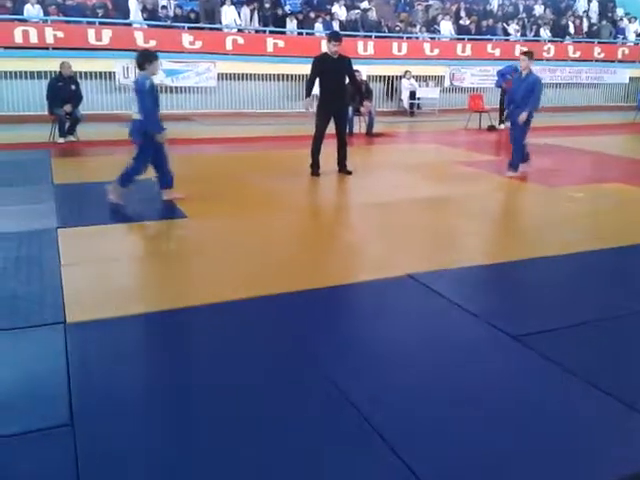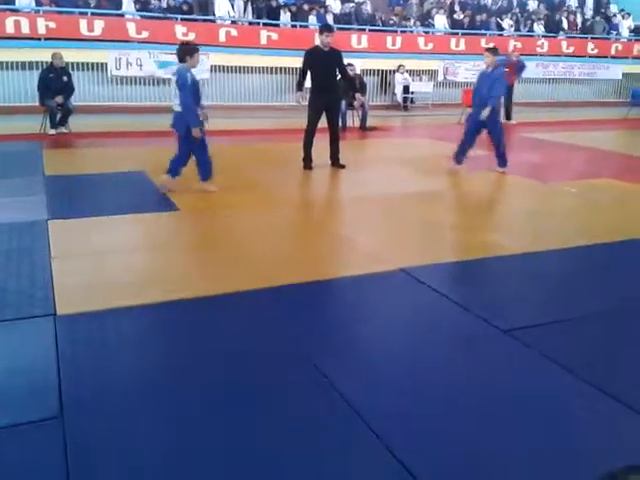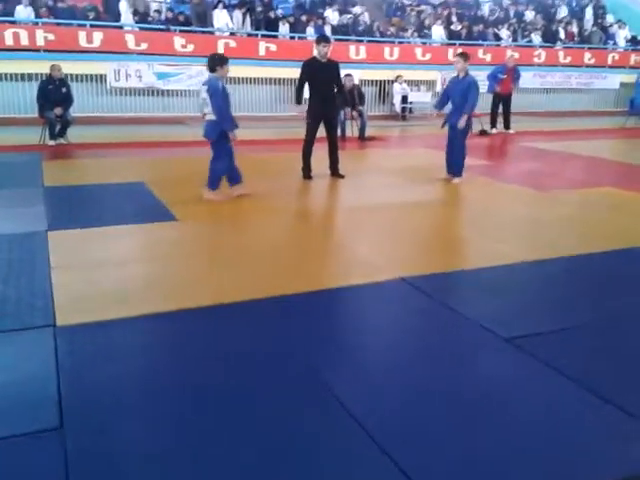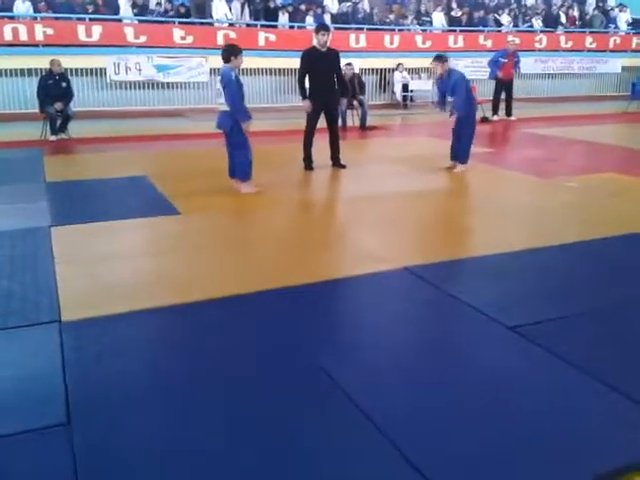
dt=0.4s
person 1, frame 1
left shoulder: (142, 81)
right shoulder: (145, 83)
right elbow: (148, 111)
right wrist: (158, 131)
left hip: (145, 127)
right hip: (145, 129)
left knee: (160, 160)
right knee: (141, 162)
left ankle: (167, 191)
right ankle: (116, 188)
person 1, frame 2
left shoulder: (180, 72)
right shoulder: (186, 75)
right elbow: (188, 102)
left wrist: (199, 109)
right wrist: (195, 125)
left hip: (183, 117)
right hip: (188, 120)
left knee: (185, 151)
right knee: (201, 151)
left ankle: (169, 177)
right ankle: (206, 182)
person 1, frame 3
left shoulder: (207, 84)
right shoulder: (216, 84)
right elbow: (222, 110)
right wrist: (230, 129)
left hip: (213, 126)
right hip: (218, 128)
left knee: (227, 157)
right knee: (221, 159)
left ankle: (236, 186)
right ankle: (210, 190)
person 1, frame 4
left shoulder: (224, 73)
right shoulder: (230, 75)
right elbow: (235, 101)
left wrist: (242, 118)
right wrist: (244, 119)
left hip: (228, 117)
right hip: (232, 118)
left knee: (235, 150)
right knee: (243, 150)
left ankle: (236, 179)
right ankle: (245, 183)
person 2, frame 1
left shoulder: (346, 60)
right shoulder: (319, 60)
left elbow: (353, 81)
right elbow: (311, 79)
right wrist: (307, 96)
left hip: (342, 104)
right hip: (324, 104)
left knee: (342, 136)
right knee: (319, 135)
left ankle: (342, 166)
right ankle: (315, 167)
person 2, frame 2
left shoulder: (336, 53)
right shoulder: (311, 53)
left elbow: (344, 74)
right elbow: (303, 72)
left wrist: (356, 91)
right wrist: (299, 90)
left hip: (334, 97)
right hip: (316, 97)
left knee: (334, 130)
right knee: (311, 129)
left ankle: (335, 159)
right ankle: (307, 160)
person 2, frame 3
left shoulder: (334, 65)
right shoulder: (308, 64)
left elbow: (339, 86)
right elbow: (301, 85)
right wrist: (299, 103)
left hip: (331, 108)
right hip: (315, 108)
left knee: (333, 140)
right knee: (309, 139)
left ankle: (334, 169)
right ankle: (306, 170)
person 2, frame 4
left shoulder: (334, 54)
right shoulder: (308, 54)
left elbow: (339, 76)
right elbow: (301, 77)
left wrist: (343, 95)
right wrist: (304, 98)
left hip: (332, 98)
right hip: (315, 98)
left knee: (334, 130)
right knee: (310, 130)
left ankle: (335, 159)
right ankle: (307, 161)
person 3, frame 1
left shoulder: (535, 79)
right shoulder: (516, 77)
left elbow: (535, 98)
left wrist: (526, 112)
right wrist: (507, 108)
left hip: (524, 114)
right hip: (514, 112)
left knee: (517, 140)
right knee: (516, 140)
left ankle: (514, 168)
right ankle: (524, 160)
person 3, frame 2
left shoulder: (499, 74)
right shoulder: (482, 74)
left elbow: (497, 93)
left wrist: (488, 109)
right wrist: (474, 107)
left hip: (491, 112)
right hip: (477, 111)
left knee: (497, 139)
right knee: (468, 136)
left ankle: (502, 164)
right ankle: (458, 160)
person 3, frame 3
left shoulder: (471, 81)
right shoulder: (453, 81)
left elbow: (472, 101)
right elbow: (445, 96)
left wrist: (464, 117)
right wrist: (436, 109)
left hip: (463, 118)
right hip: (453, 116)
left knee: (459, 146)
right knee: (450, 146)
left ankle: (457, 175)
right ankle: (451, 172)
person 3, frame 4
left shoulder: (457, 77)
right shoulder: (440, 79)
left elbow: (460, 98)
right elbow: (442, 96)
left wrist: (454, 116)
right wrist: (443, 111)
left hip: (467, 108)
right hip: (457, 108)
left knee: (466, 136)
right knee: (456, 134)
left ankle: (462, 162)
right ankle: (455, 160)
